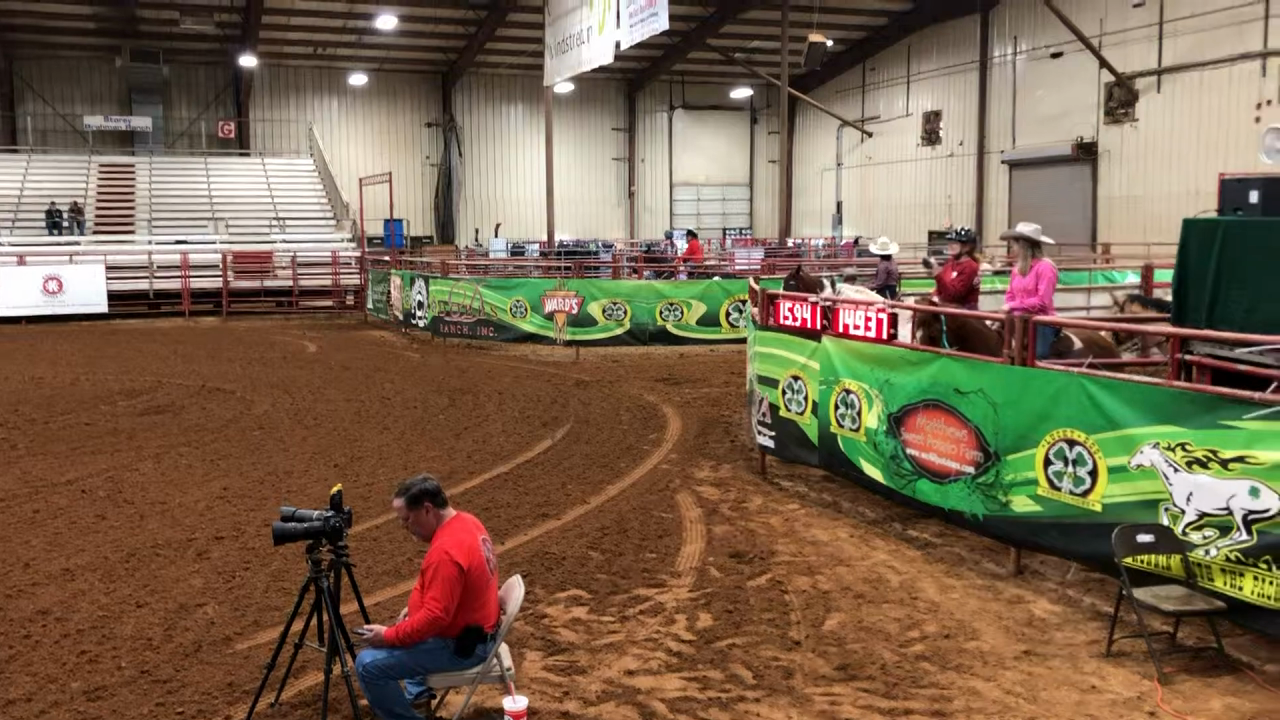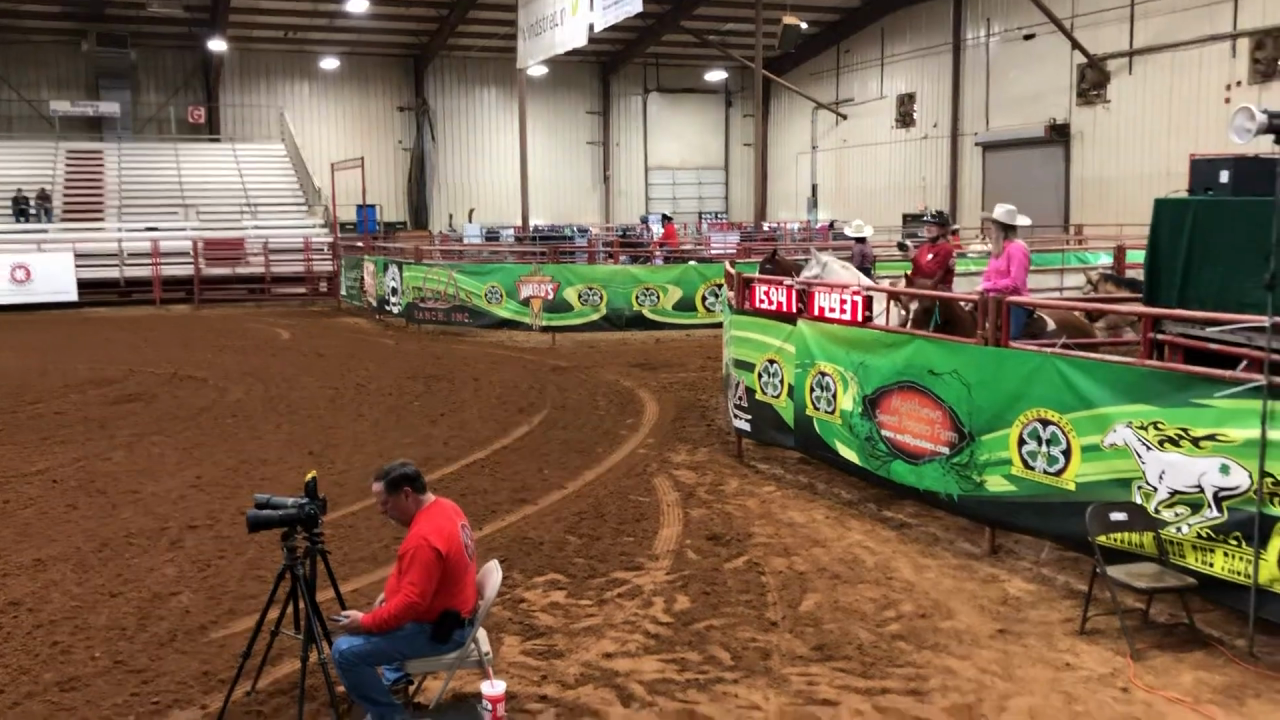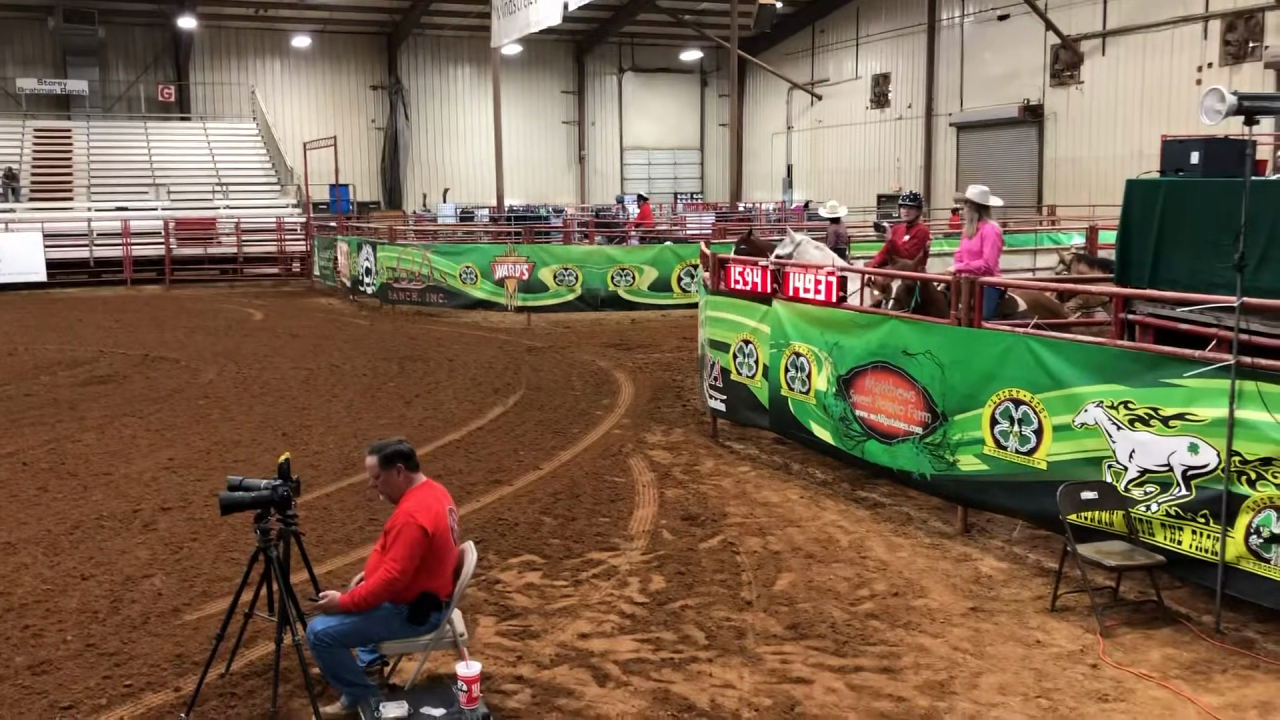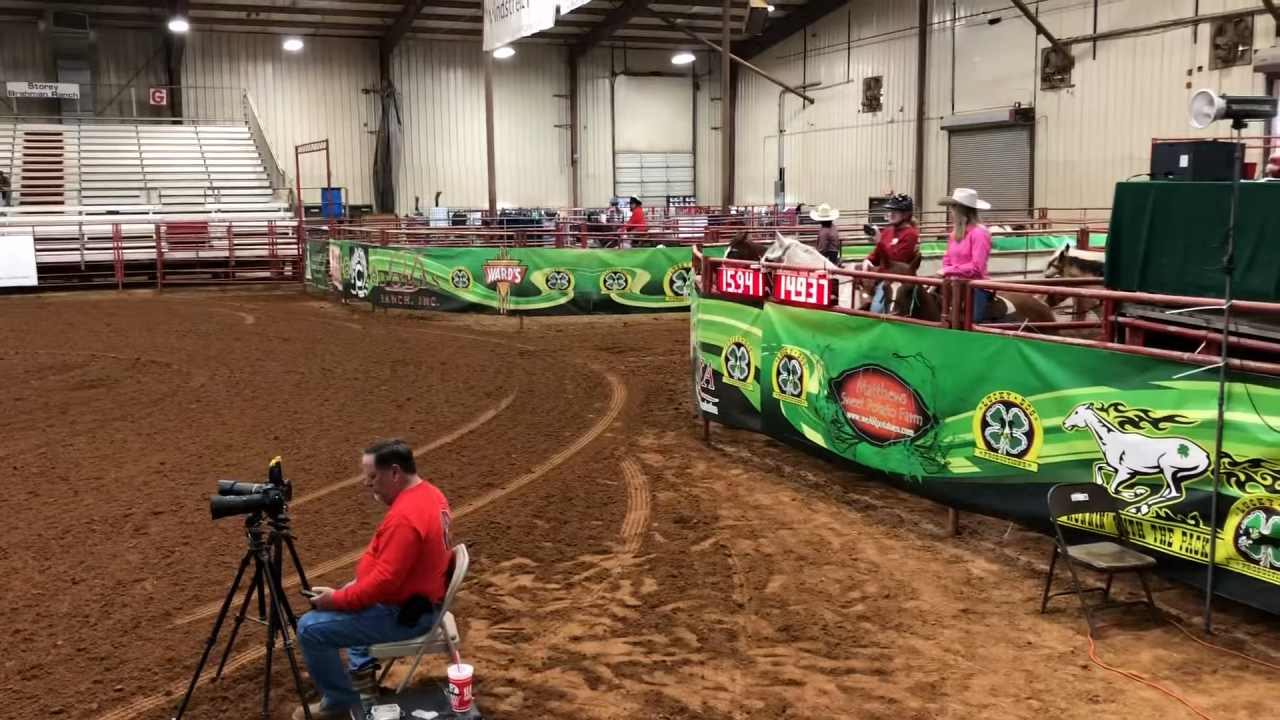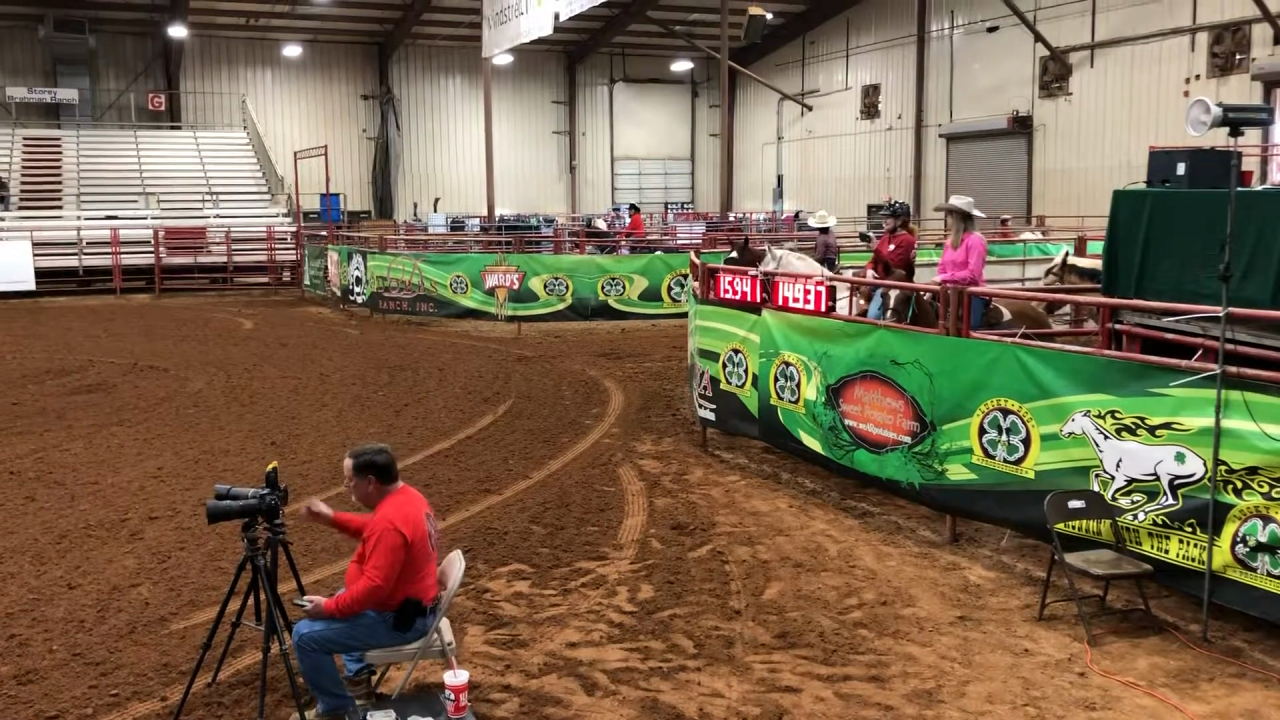
dt=0.5s
person 1, frame 1
left shoulder: (446, 551)
right shoulder: (467, 522)
left elbow: (435, 617)
left wrist: (388, 636)
right wrist: (416, 606)
left hip: (461, 645)
right hip: (473, 628)
left knee: (368, 664)
right knee: (406, 627)
right ankle: (417, 690)
person 1, frame 2
left shoulder: (424, 537)
right shoulder: (446, 508)
left elbow: (411, 602)
left wrist: (366, 622)
right wrist: (392, 592)
left hip: (438, 630)
right hip: (451, 615)
left knee: (345, 651)
right knee: (383, 611)
right ankle: (395, 677)
person 1, frame 3
left shoulder: (412, 515)
right shoulder: (433, 491)
left elbow: (391, 579)
left wrist: (343, 602)
right wrist: (370, 573)
left hip: (414, 611)
right hip: (426, 597)
left knee: (320, 632)
right knee: (360, 594)
left ankle: (362, 697)
right ankle: (370, 662)
person 1, frame 4
left shoulder: (404, 517)
right shoulder: (430, 494)
left elbow: (384, 581)
left wrist: (336, 599)
right wrist: (355, 587)
left hip: (405, 613)
right hip: (419, 600)
left knee: (311, 628)
right knee: (350, 597)
right ankle: (362, 668)
person 1, frame 5
left shoulder: (389, 522)
right shoulder: (408, 496)
left elbow: (374, 587)
left wrist: (328, 608)
right wrist: (332, 519)
left hip: (399, 619)
right hip: (411, 605)
left knee: (305, 635)
right knee: (343, 599)
right ankle: (358, 676)
